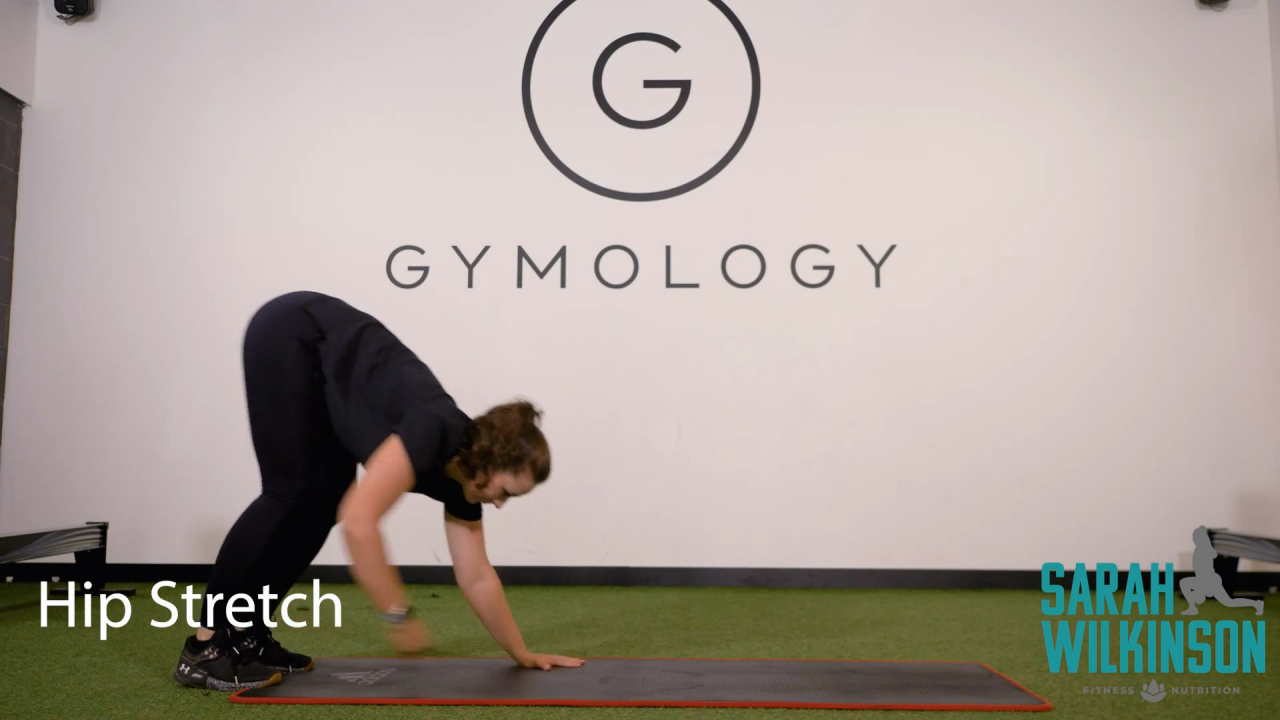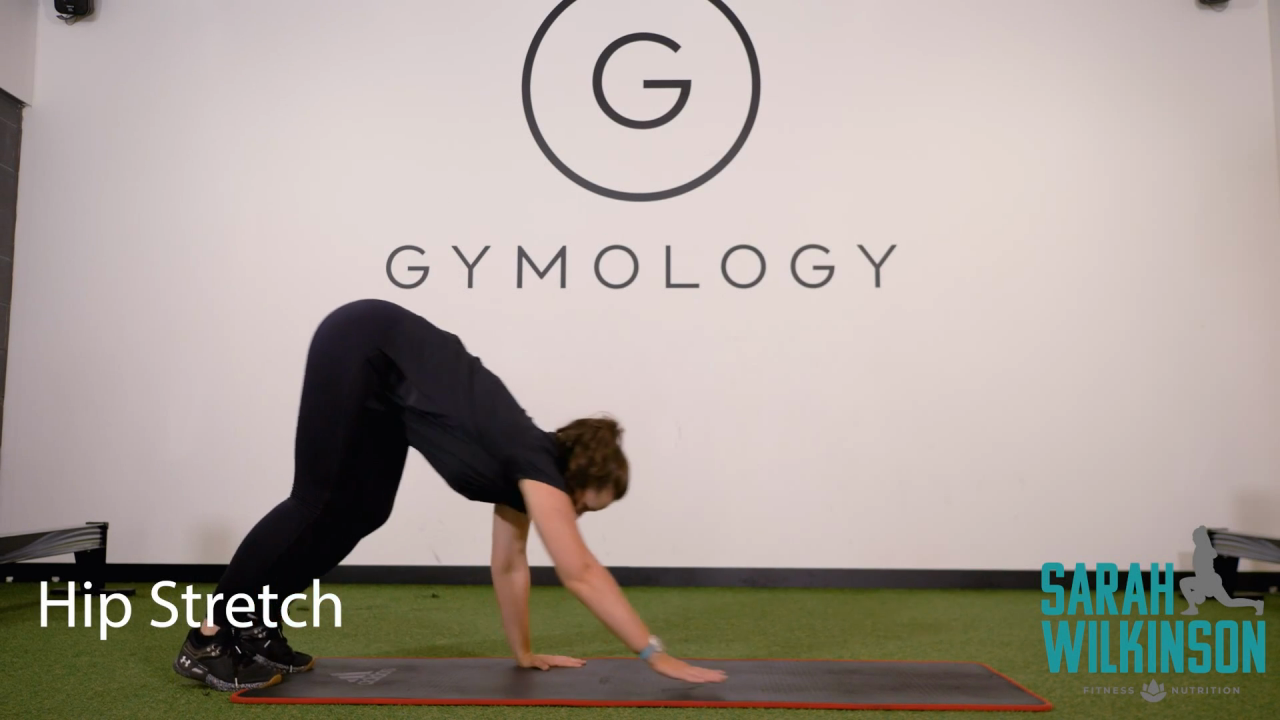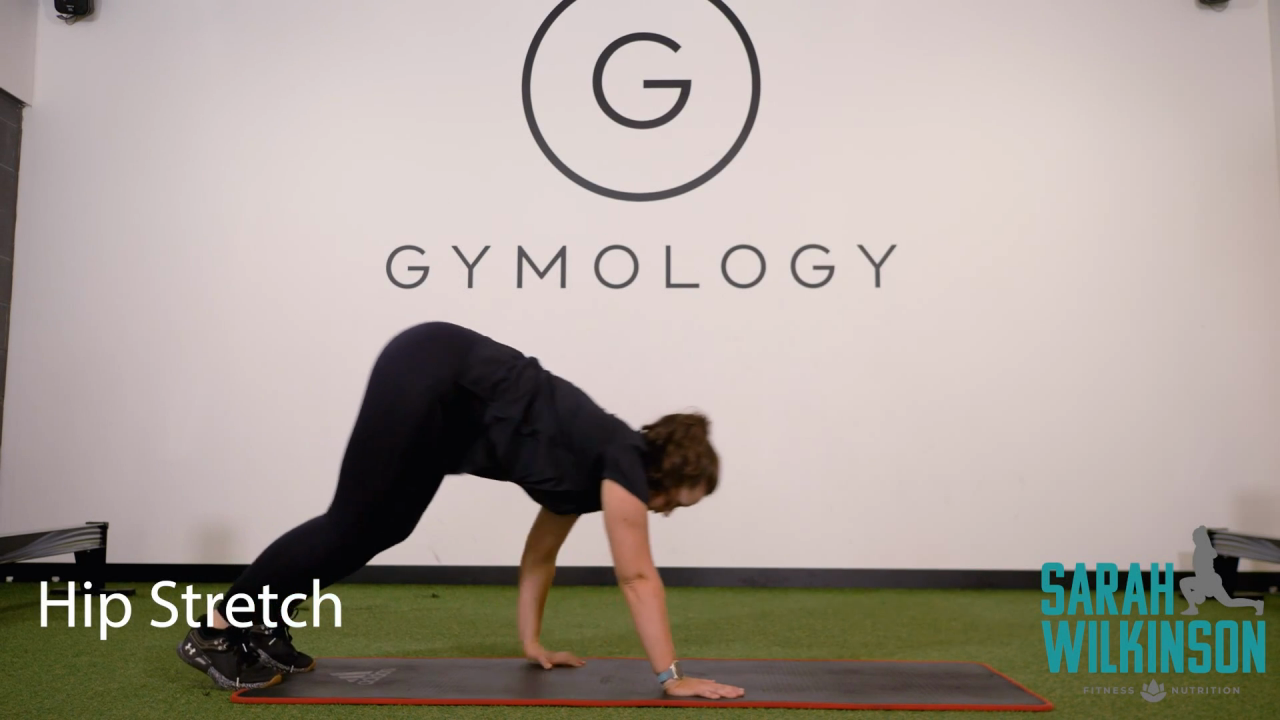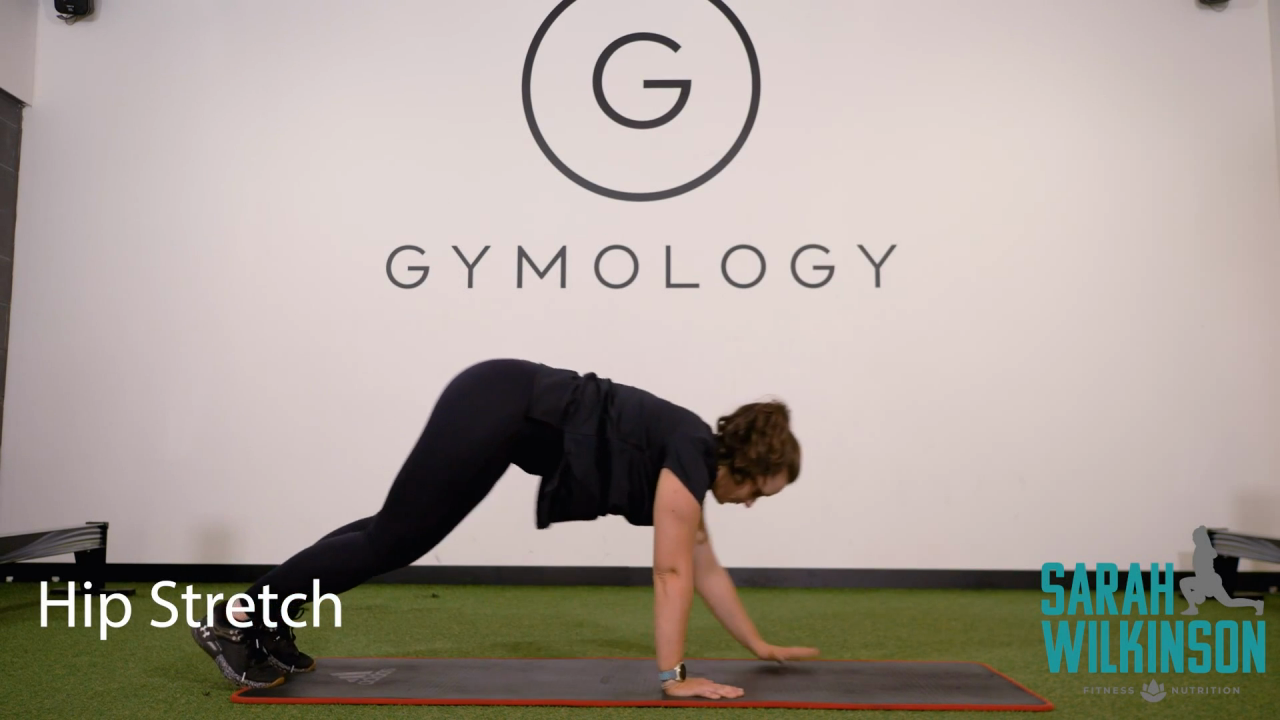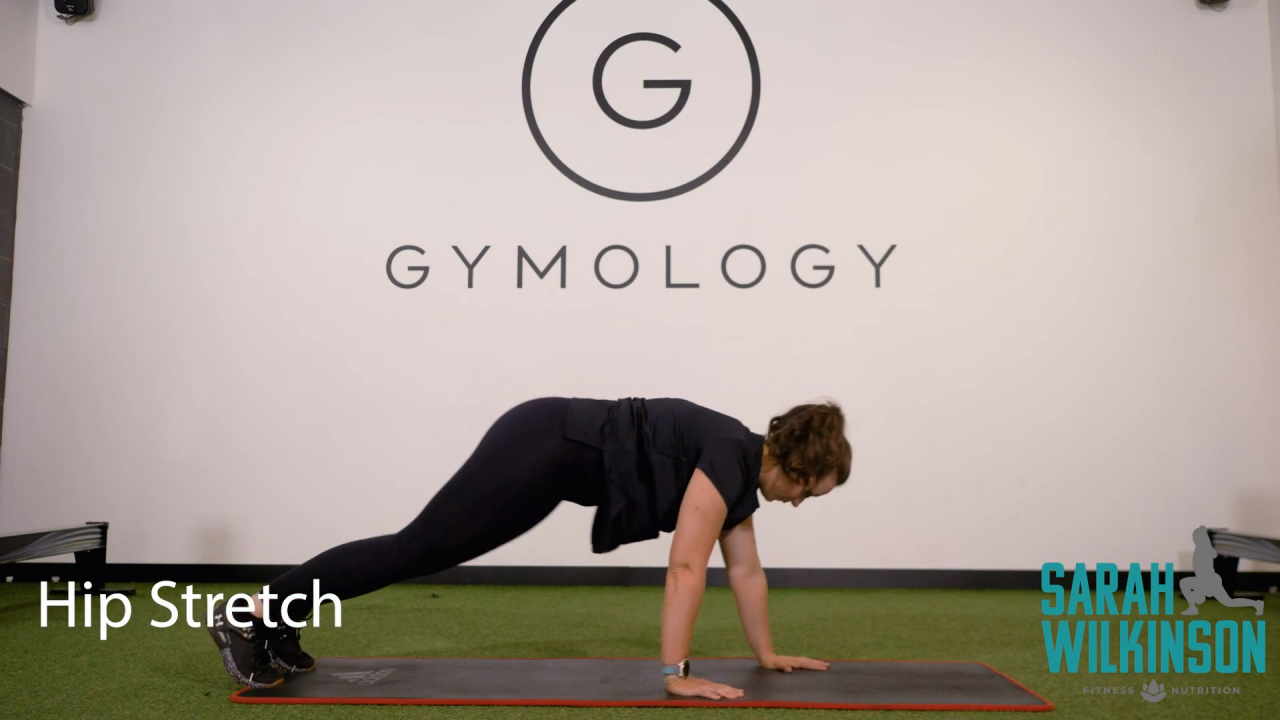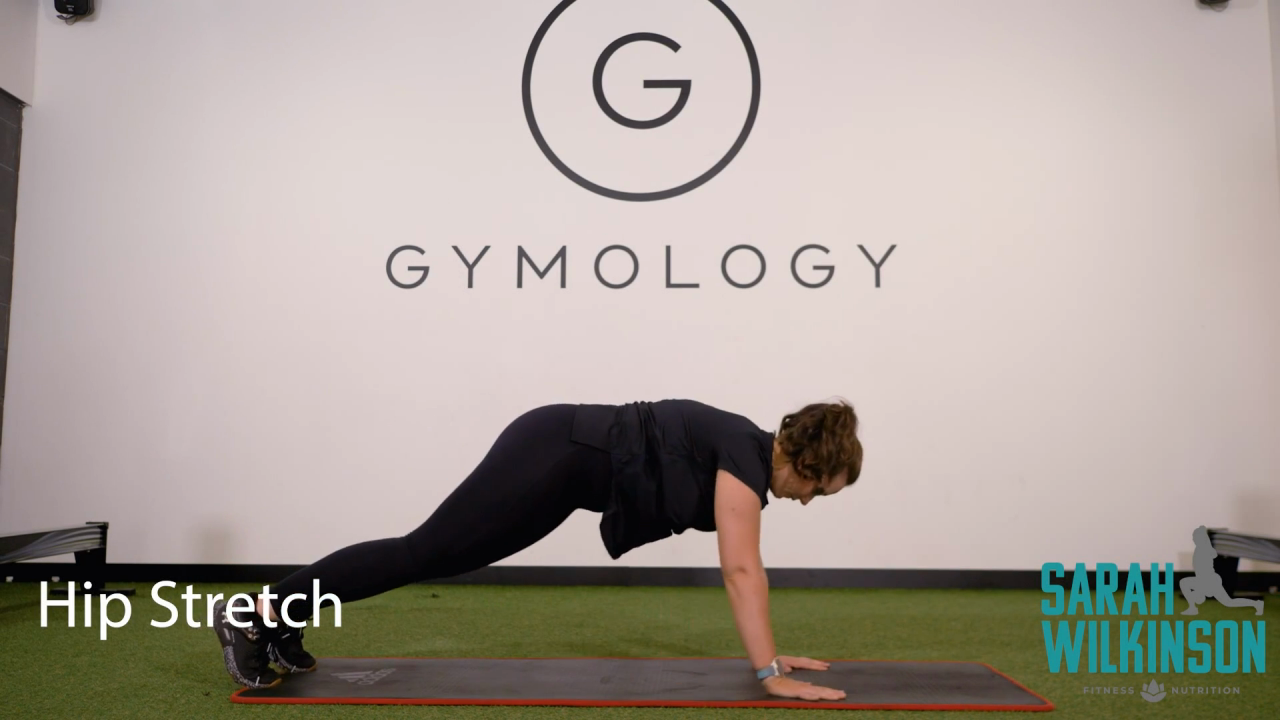
dt=0.3s
person 1, frame 1
left shoulder: (460, 472)
right shoulder: (433, 435)
left elbow: (476, 576)
right elbow: (356, 519)
left wrist: (519, 652)
right wrist: (400, 617)
left hip: (332, 364)
right hip: (290, 336)
left knee: (325, 500)
right knee: (293, 493)
left ankle: (248, 634)
right ankle: (206, 646)
person 1, frame 2
left shoulder: (523, 470)
right shoulder: (537, 463)
left elbow: (507, 565)
right elbow: (580, 572)
left wrist: (524, 651)
right wrist: (656, 654)
left hip: (387, 368)
right hip: (359, 345)
left knee: (365, 510)
right knee: (320, 501)
left ankle: (256, 628)
right ankle: (208, 639)
person 1, frame 3
left shoulder: (602, 469)
right shoulder: (627, 465)
left elbow: (539, 553)
right elbow: (637, 576)
left wrist: (531, 640)
right wrist: (671, 677)
left hip: (450, 388)
right hip: (431, 372)
left knee: (383, 529)
right knee: (355, 522)
left ankle: (261, 628)
right ankle: (215, 631)
person 1, frame 4
left shoulder: (688, 463)
right shoulder: (692, 452)
left elbow: (702, 562)
right elbow: (673, 571)
left wrist: (757, 643)
right wrist: (673, 676)
left hip: (509, 413)
right hip: (501, 408)
left knee: (402, 533)
right knee: (396, 535)
left ankle: (268, 622)
right ankle: (233, 620)
person 1, frame 5
left shoulder: (743, 481)
right shoulder: (731, 456)
left elbow: (745, 571)
right elbow: (684, 567)
left wrist: (766, 654)
right wrist: (675, 674)
left hip: (557, 464)
right hip: (545, 445)
left knee: (429, 553)
right knee: (417, 549)
left ankle: (278, 623)
right ankle: (250, 615)
person 1, frame 6
left shoulder: (752, 475)
right shoulder: (746, 455)
left elbow: (749, 569)
right elbow: (738, 572)
left wrist: (772, 656)
right wrist: (771, 674)
left hip: (564, 474)
right hip: (553, 454)
left knee: (436, 560)
right knee: (423, 553)
left ankle: (284, 619)
right ankle: (256, 614)
